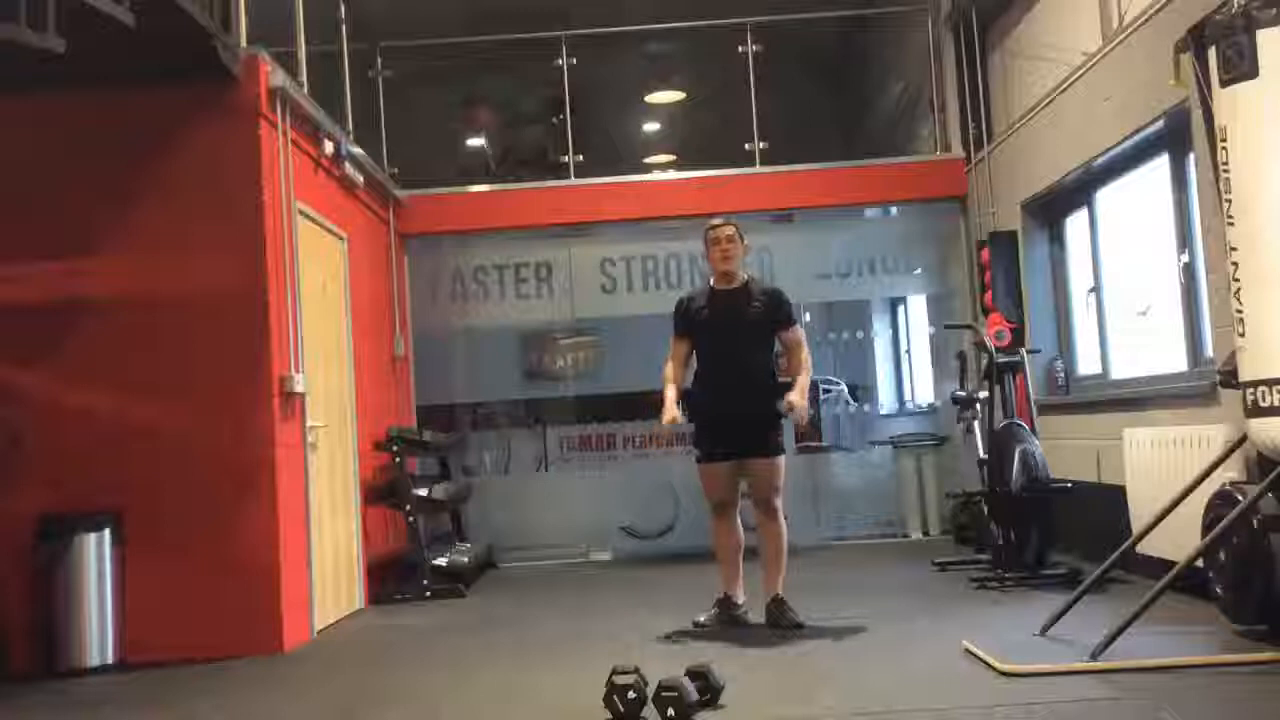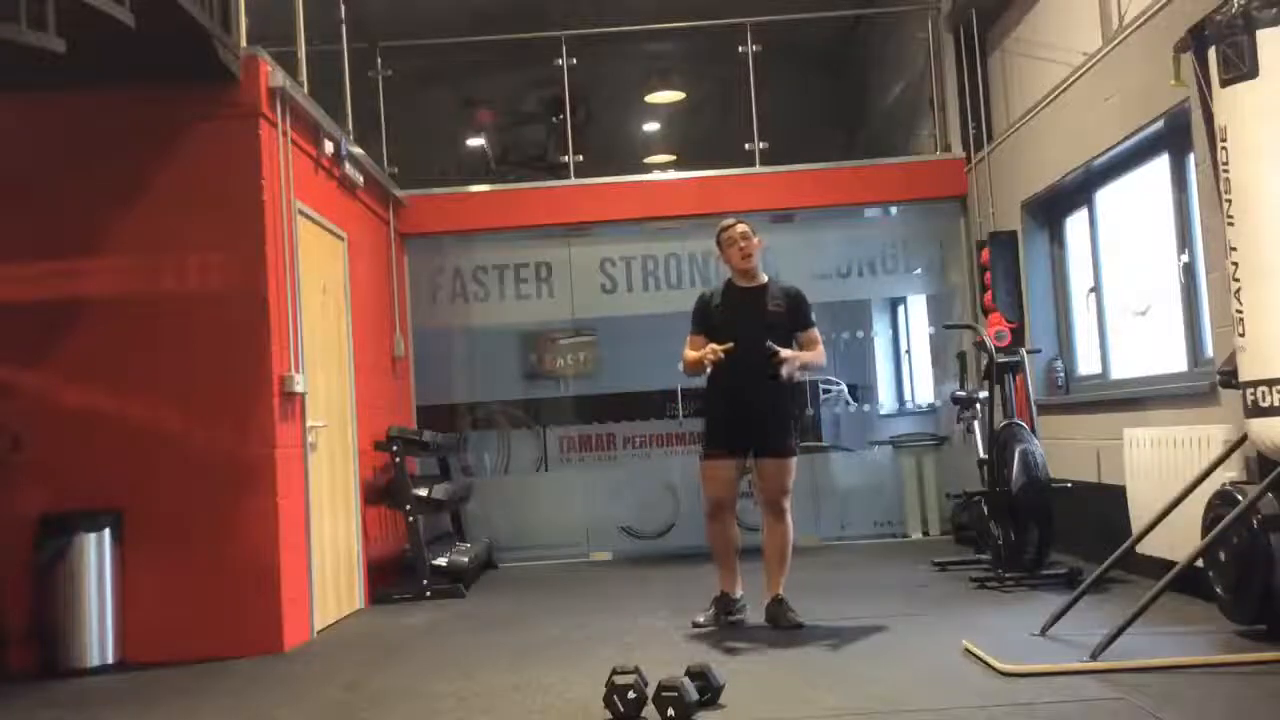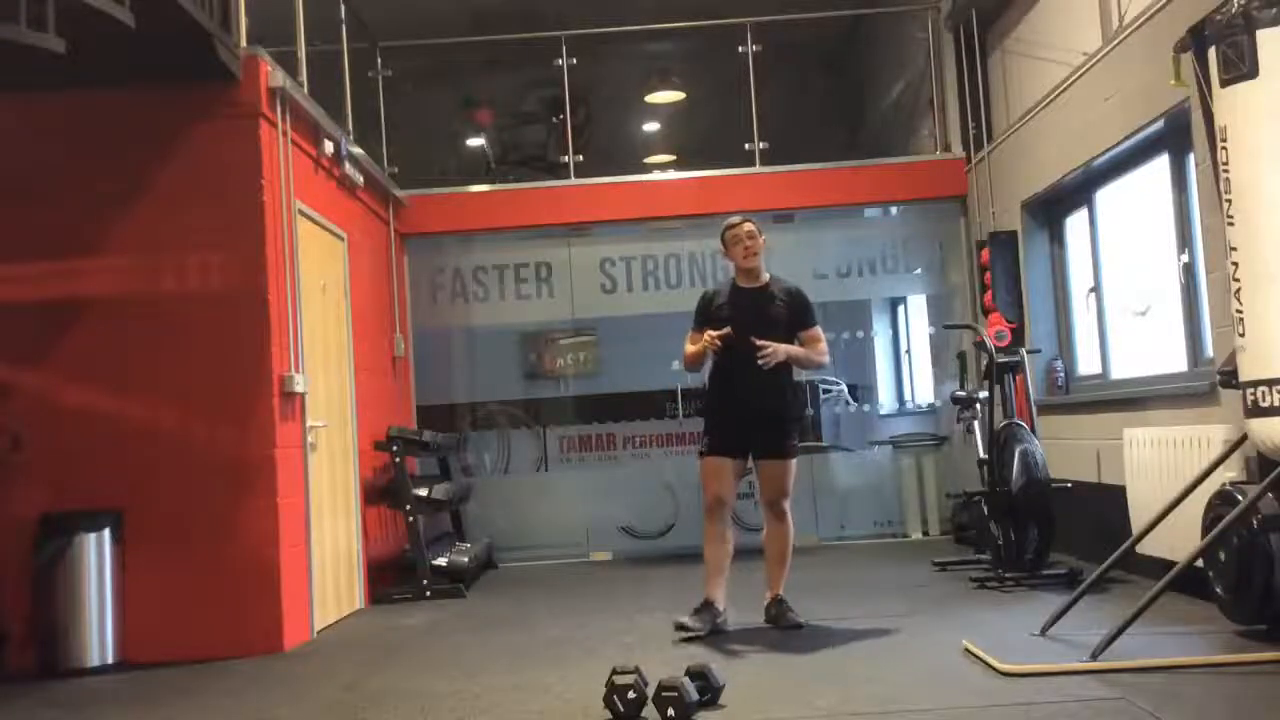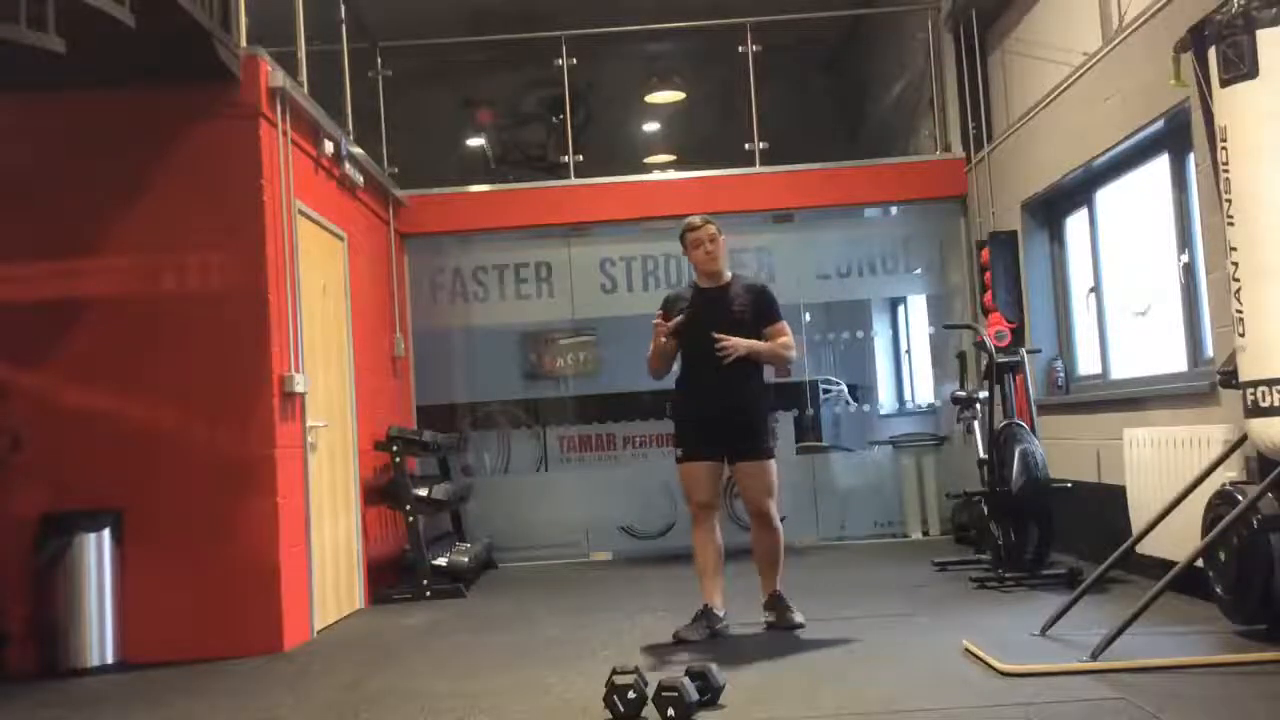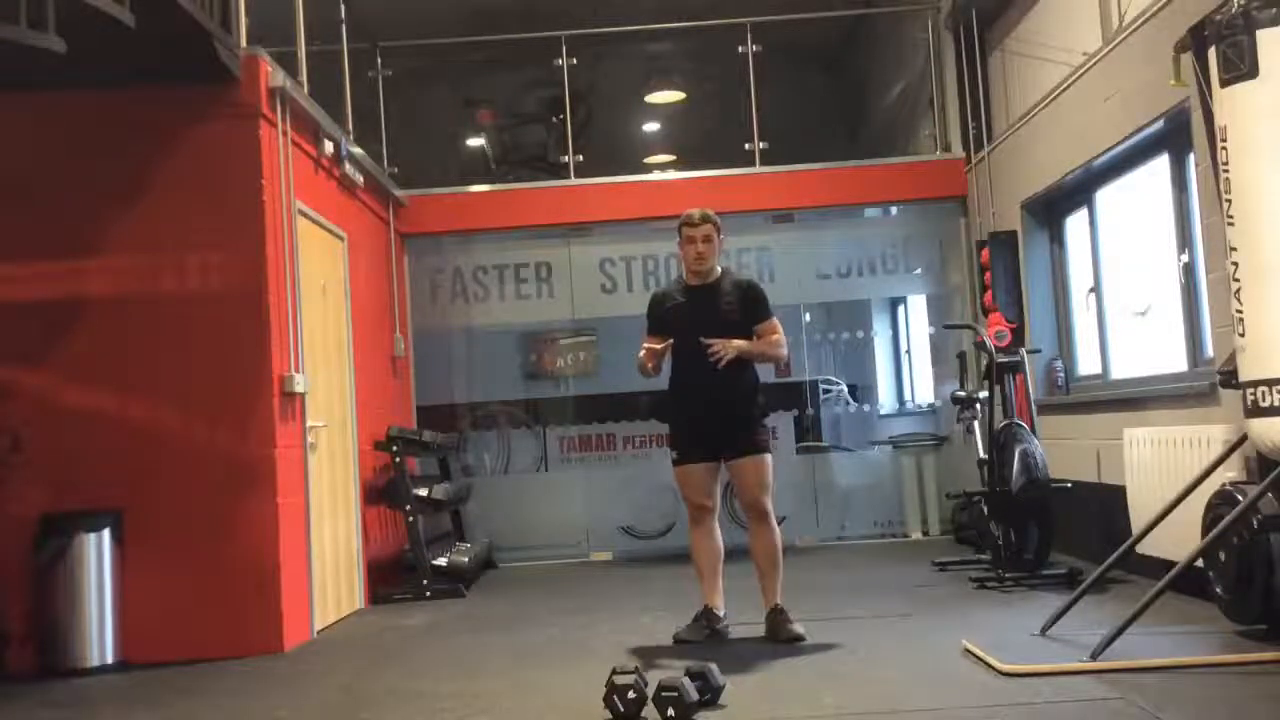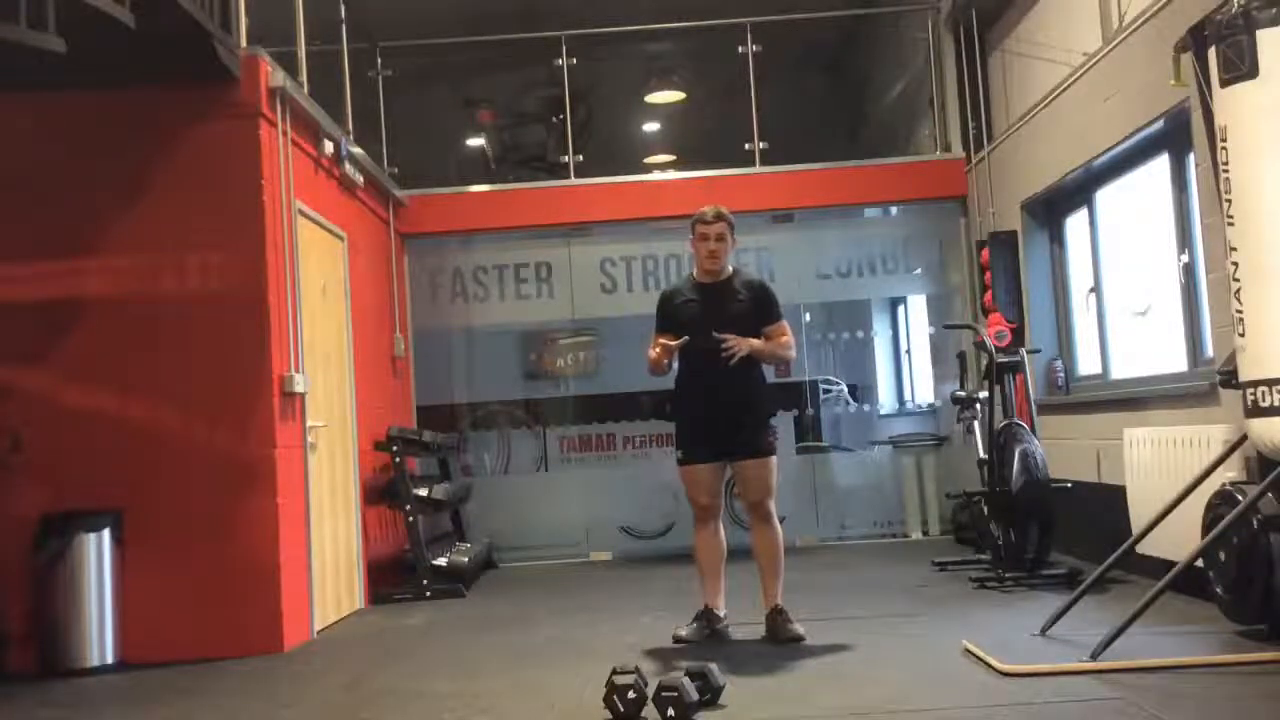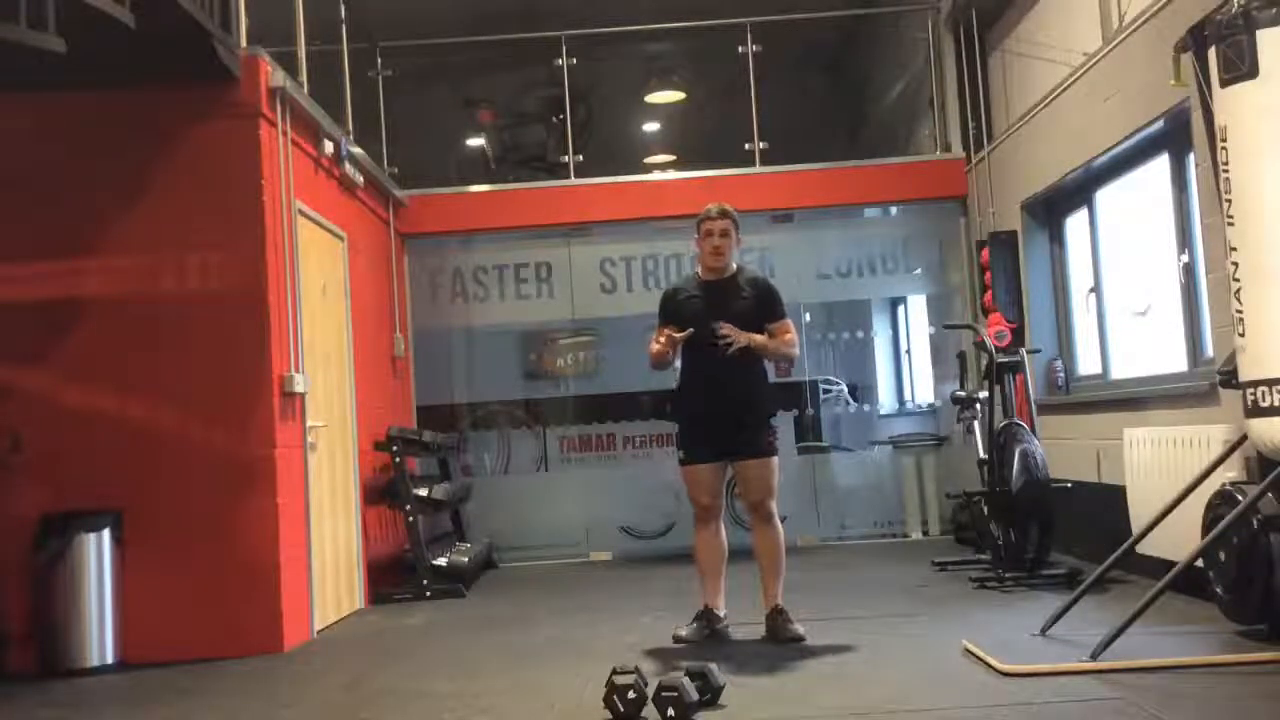
dt=0.5s
person 1, frame 1
left shoulder: (770, 297)
right shoulder: (690, 305)
left elbow: (799, 349)
right elbow: (676, 361)
left wrist: (800, 389)
right wrist: (670, 400)
left hip: (762, 418)
right hip: (712, 421)
left knee: (769, 506)
right knee: (722, 509)
left ankle: (775, 599)
right ankle: (731, 600)
person 1, frame 2
left shoulder: (789, 297)
right shoulder: (709, 302)
left elbow: (818, 353)
right elbow: (689, 361)
left wrist: (798, 358)
right wrist: (704, 356)
left hip: (774, 417)
right hip: (723, 418)
left knee: (777, 506)
right knee: (717, 508)
left ankle: (775, 599)
right ankle: (729, 596)
person 1, frame 3
left shoulder: (791, 296)
right shoulder: (713, 300)
left elbow: (821, 354)
right elbow: (690, 362)
left wrist: (787, 350)
right wrist: (703, 347)
left hip: (776, 416)
right hip: (724, 418)
left knee: (777, 507)
right knee: (716, 506)
left ankle: (775, 600)
right ankle: (714, 604)
person 1, frame 4
left shoulder: (755, 293)
right shoulder: (675, 303)
left elbow: (788, 350)
right elbow: (657, 371)
left wrist: (749, 345)
right wrist: (658, 342)
left hip: (748, 417)
right hip: (695, 421)
left knee: (763, 510)
right knee: (702, 511)
left ankle: (774, 596)
right ankle: (712, 610)
person 1, frame 5
left shoulder: (745, 290)
right shoulder: (664, 300)
left elbow: (779, 347)
right elbow: (651, 364)
left wrist: (740, 346)
right wrist: (647, 359)
left hip: (743, 416)
right hip: (690, 421)
left knee: (759, 509)
right knee: (700, 512)
left ankle: (775, 610)
right ankle: (713, 612)
person 1, frame 6
left shoulder: (755, 290)
right shoulder: (673, 298)
left elbow: (787, 348)
right elbow: (657, 365)
left wrist: (753, 345)
right wrist: (660, 355)
left hip: (749, 417)
right hip: (695, 421)
left knee: (762, 509)
right knee: (705, 512)
left ankle: (775, 610)
right ankle: (712, 612)
person 1, frame 7
left shoulder: (759, 288)
right shoulder: (677, 295)
left elbow: (791, 347)
right elbow: (657, 361)
left wrist: (752, 340)
right wrist: (664, 348)
left hip: (751, 417)
right hip: (698, 421)
left knee: (763, 509)
right knee: (705, 513)
left ankle: (775, 611)
right ankle: (712, 612)
